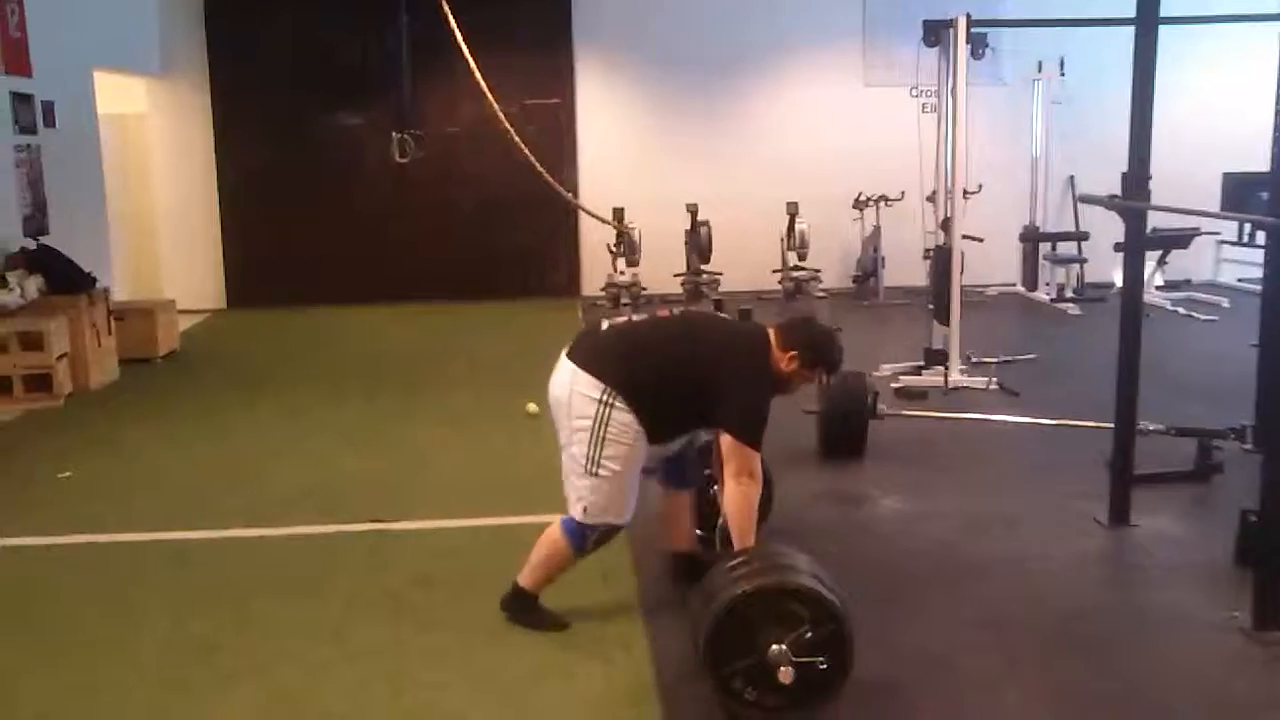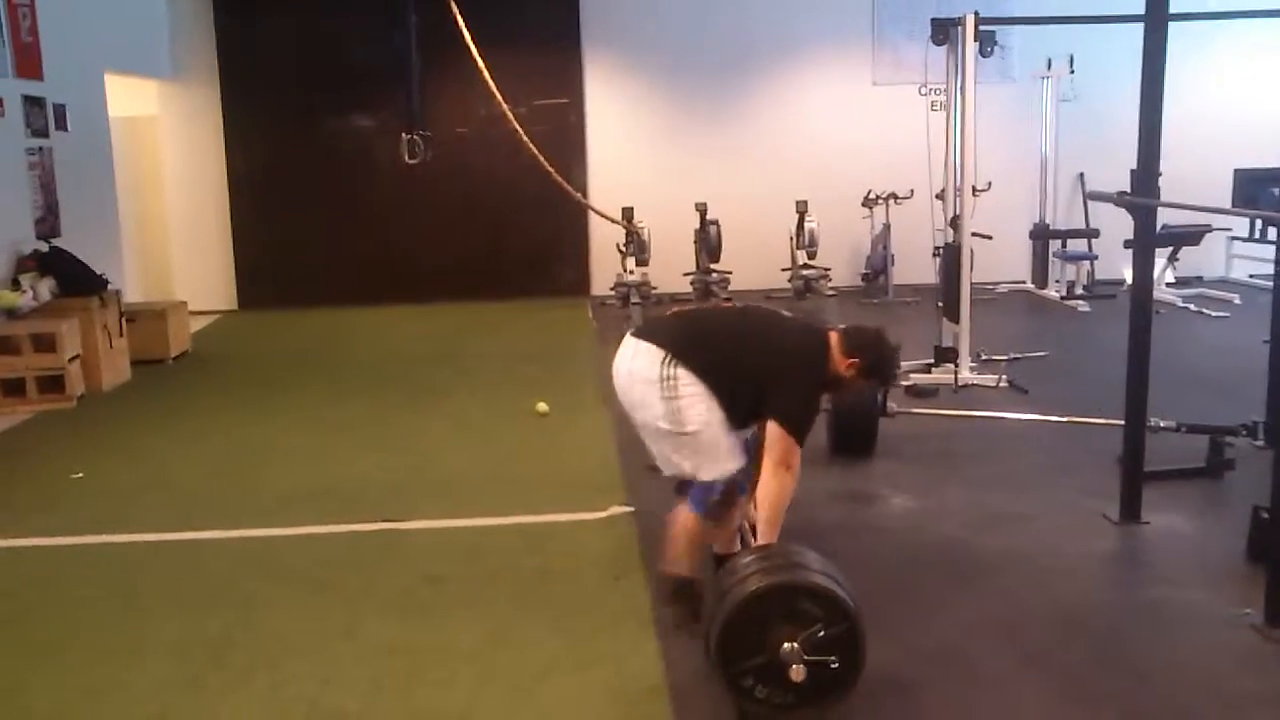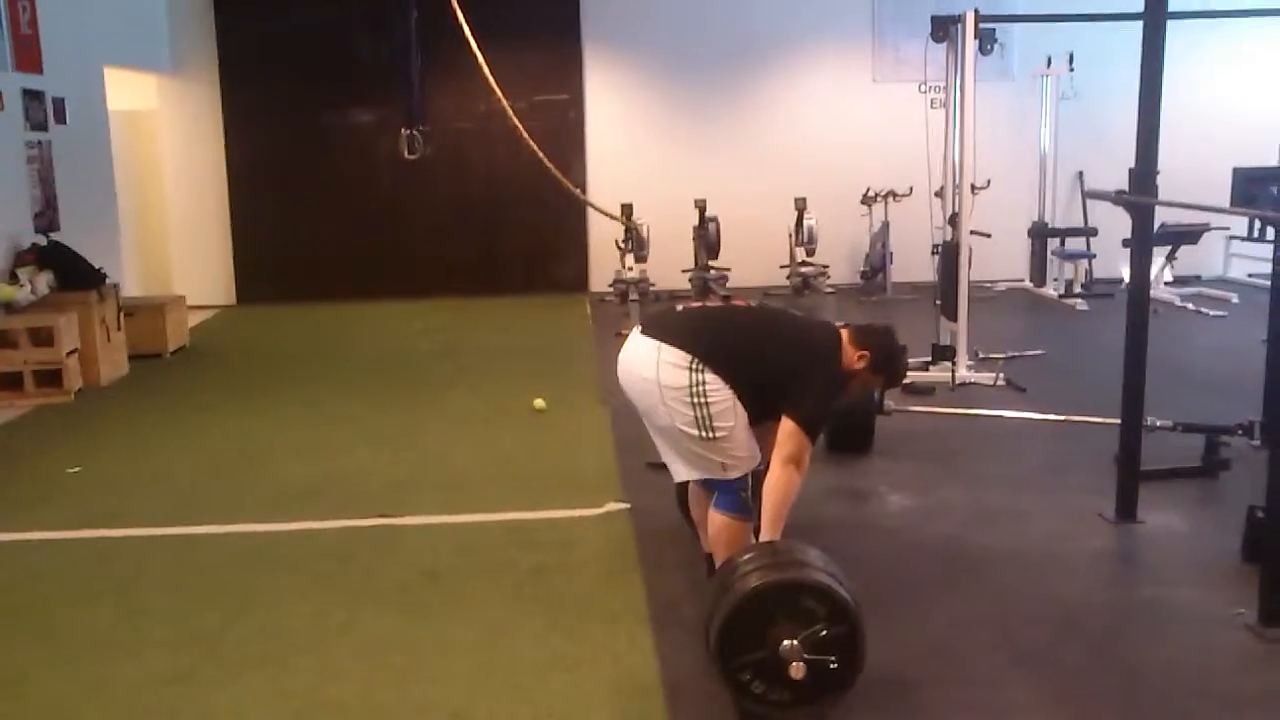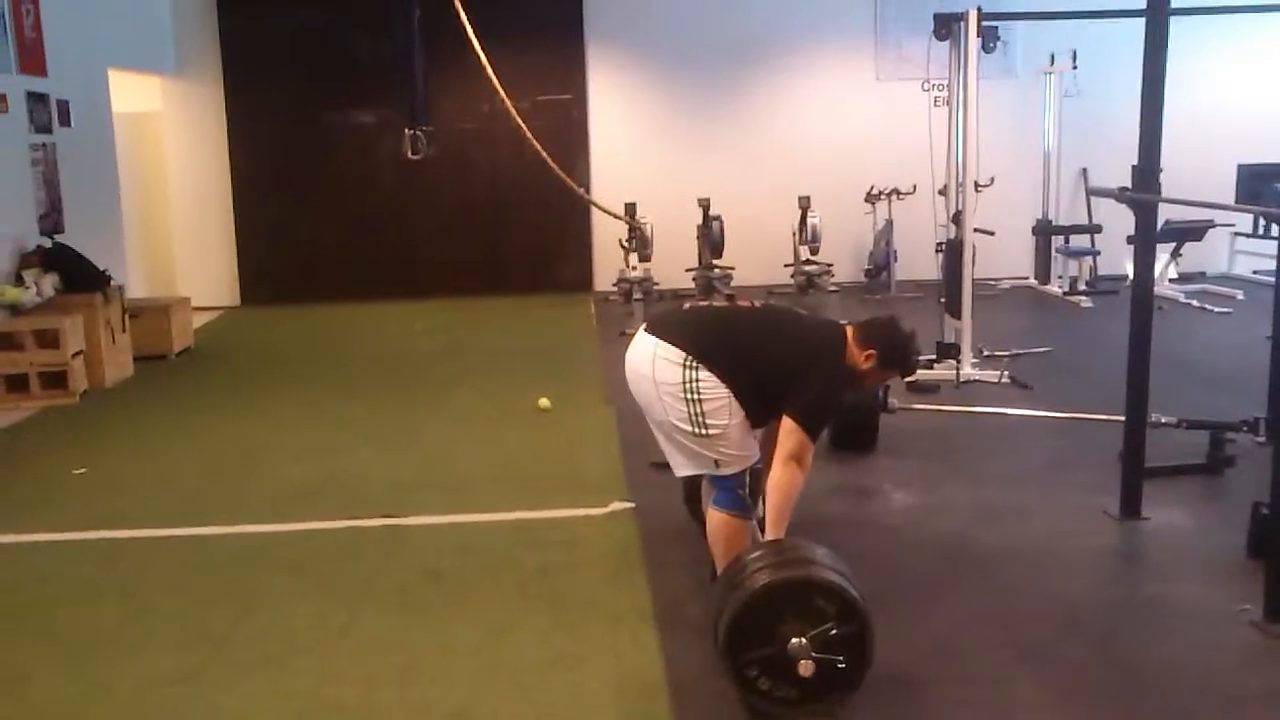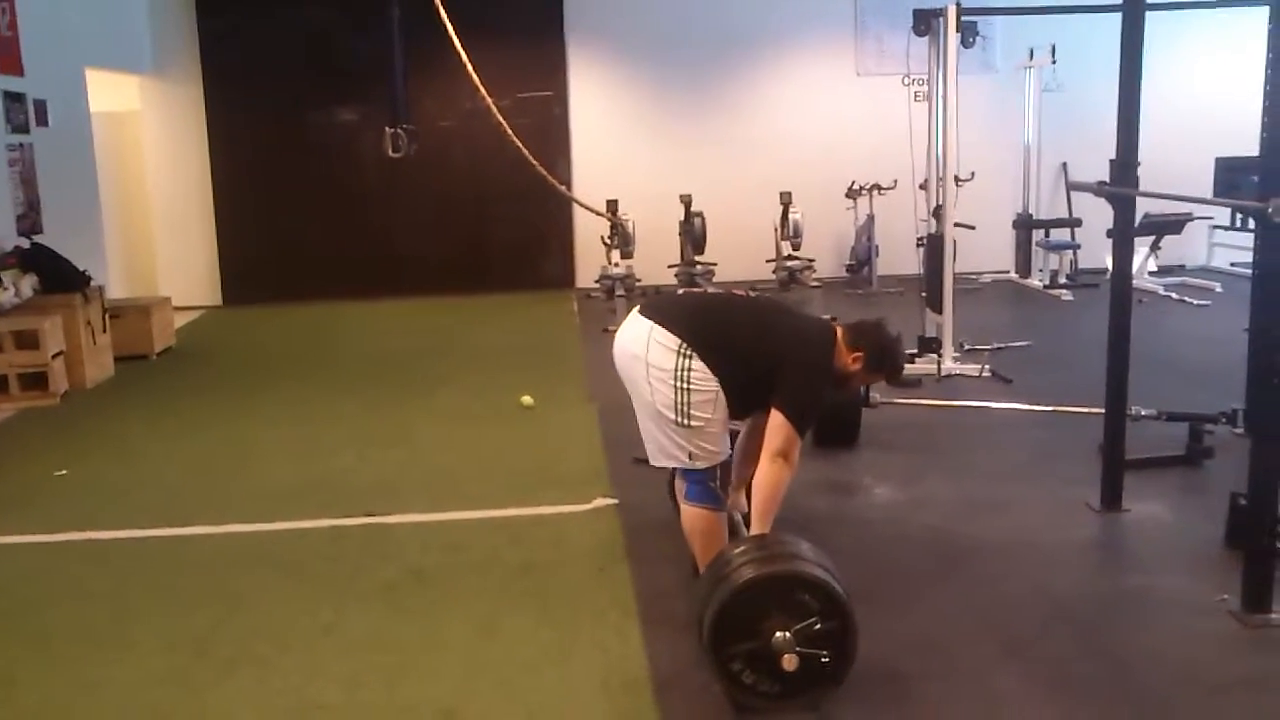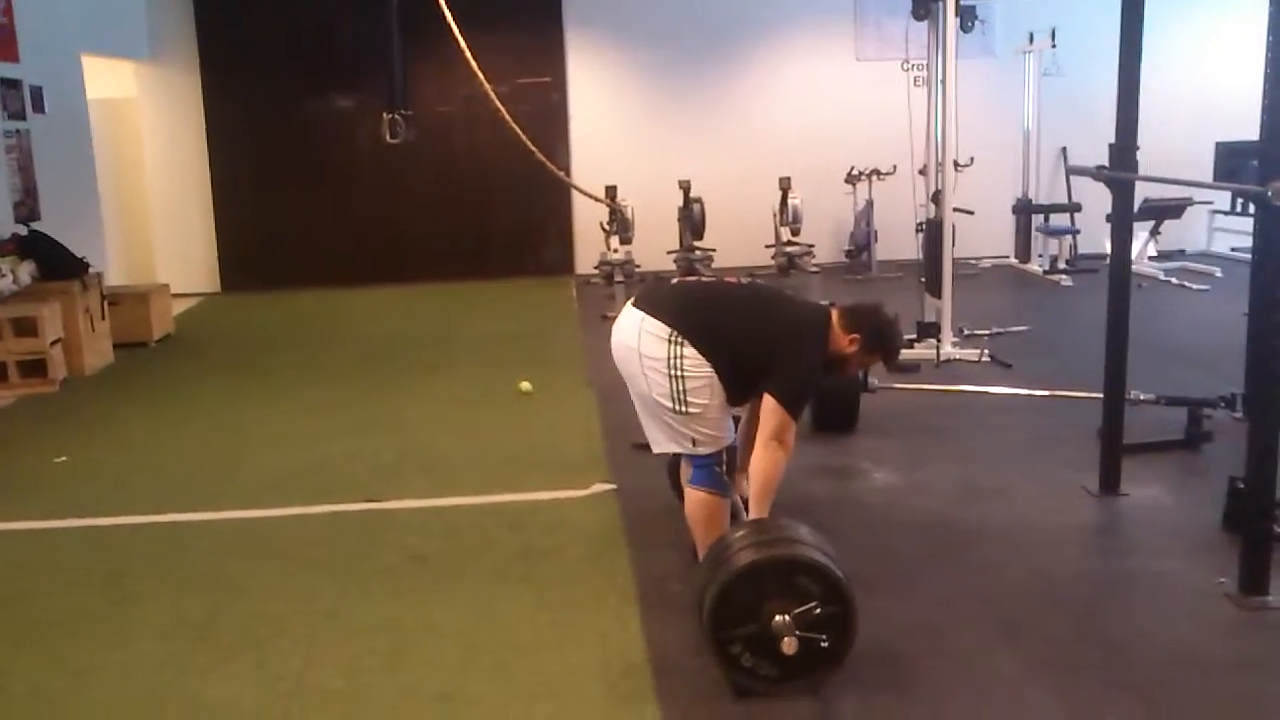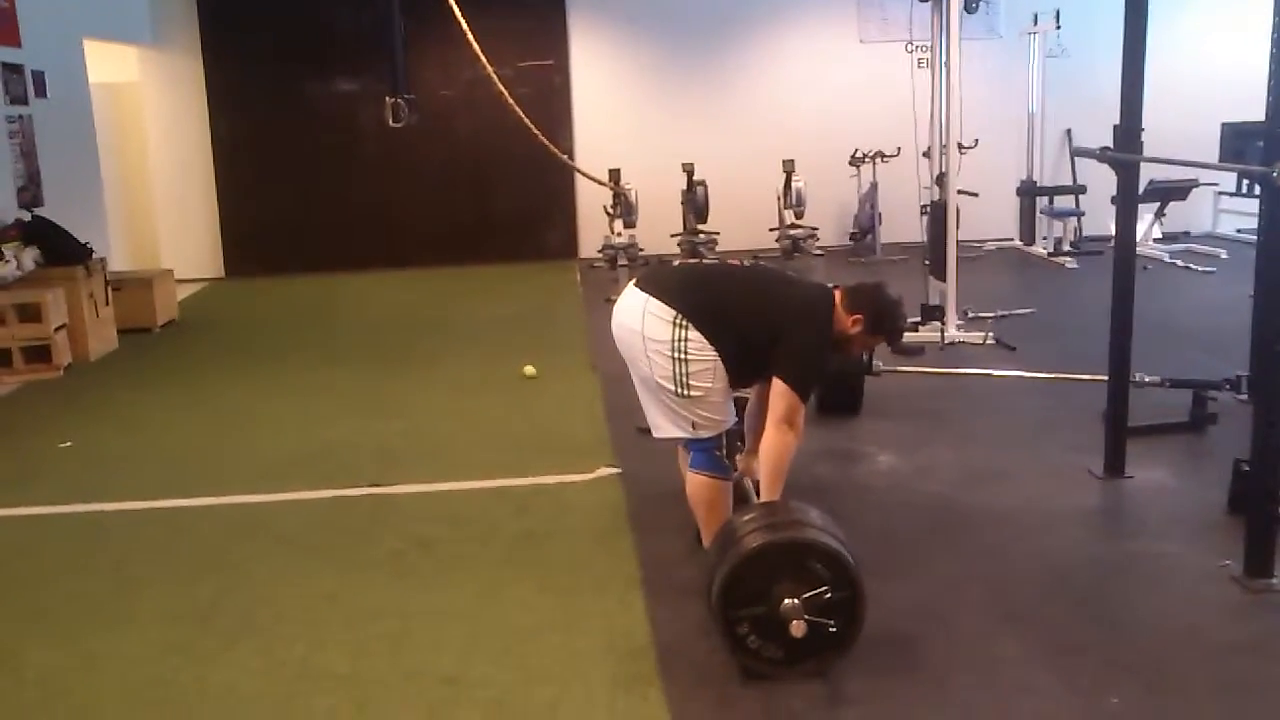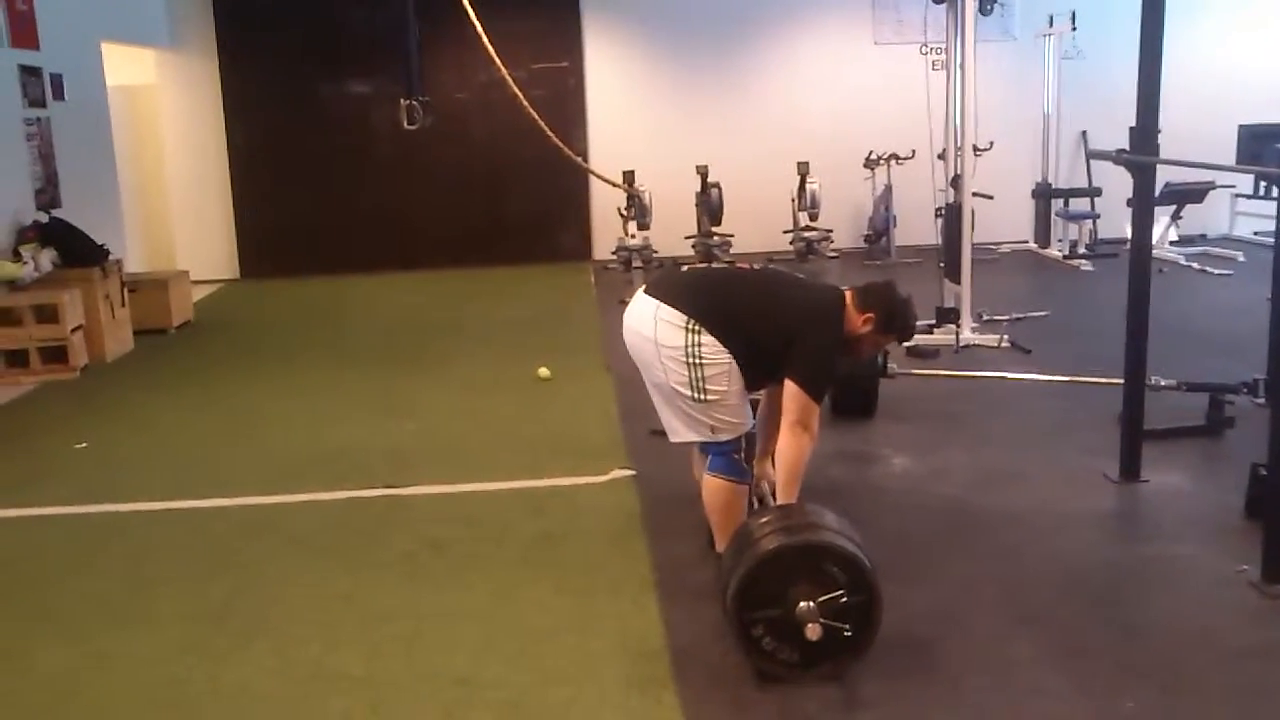
dt=0.4s
person 1, frame 1
left shoulder: (746, 345)
right shoulder: (749, 373)
right elbow: (742, 475)
left hip: (592, 368)
right hip: (596, 389)
left knee: (678, 457)
right knee: (601, 516)
left ankle: (686, 560)
right ankle: (521, 597)
person 1, frame 2
left shoulder: (807, 343)
right shoulder: (805, 366)
right elbow: (781, 466)
left hip: (649, 353)
right hip: (659, 366)
right knee: (721, 480)
left ankle: (727, 559)
right ankle: (680, 583)
person 1, frame 3
left shoulder: (808, 344)
right shoulder: (823, 368)
left elbow: (767, 417)
right elbow: (789, 462)
right hip: (676, 363)
left knee: (710, 465)
right knee: (734, 478)
left ankle: (717, 566)
person 1, frame 4
left shoulder: (818, 342)
right shoulder: (826, 367)
left elbow: (777, 420)
right elbow: (791, 460)
right hip: (676, 361)
left knee: (724, 468)
right knee: (734, 479)
left ankle: (726, 569)
person 1, frame 5
left shoulder: (804, 342)
right shoulder: (812, 362)
left elbow: (760, 422)
right elbow: (778, 456)
left wrist: (736, 490)
right hip: (668, 346)
left knee: (693, 462)
right knee: (702, 473)
left ankle: (706, 560)
person 1, frame 6
left shoulder: (800, 326)
right shoulder: (805, 346)
left elbow: (757, 407)
right elbow: (773, 441)
left wrist: (740, 475)
left hip: (639, 321)
right hip: (662, 335)
left knee: (698, 447)
right knee: (709, 458)
left ankle: (706, 547)
person 1, frame 7
left shoulder: (804, 307)
right shoulder: (811, 329)
left elbow: (766, 388)
right elbow: (783, 424)
left wrist: (749, 456)
right hip: (665, 319)
left knee: (696, 430)
right knee: (709, 440)
left ankle: (710, 529)
person 1, frame 8
left shoulder: (814, 308)
right shoulder: (822, 329)
left elbow: (776, 390)
right elbow: (798, 427)
left wrist: (762, 460)
right hip: (676, 324)
left knee: (710, 431)
right knee: (728, 444)
left ankle: (722, 531)
